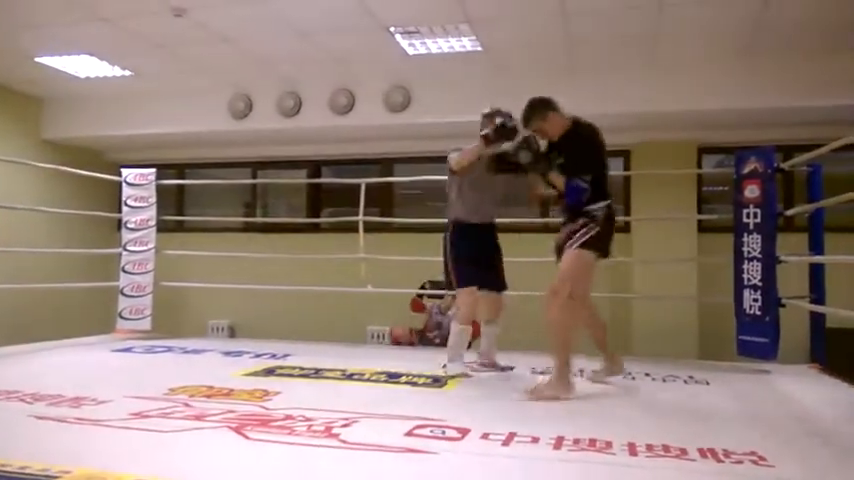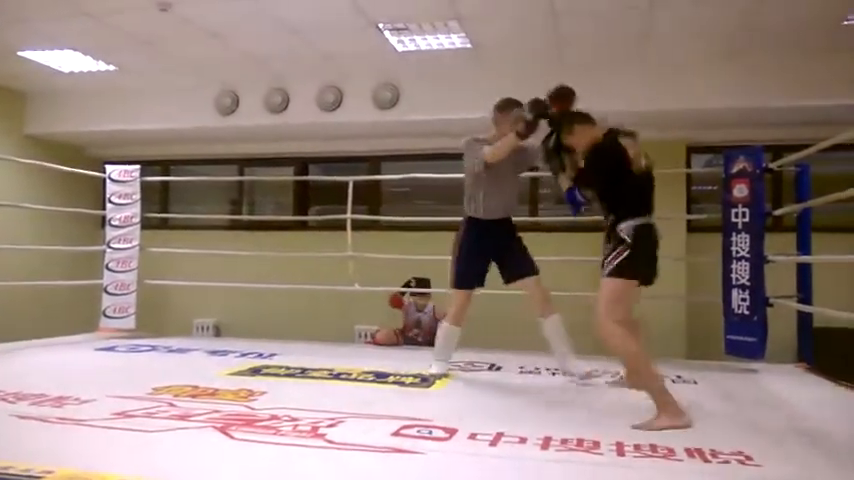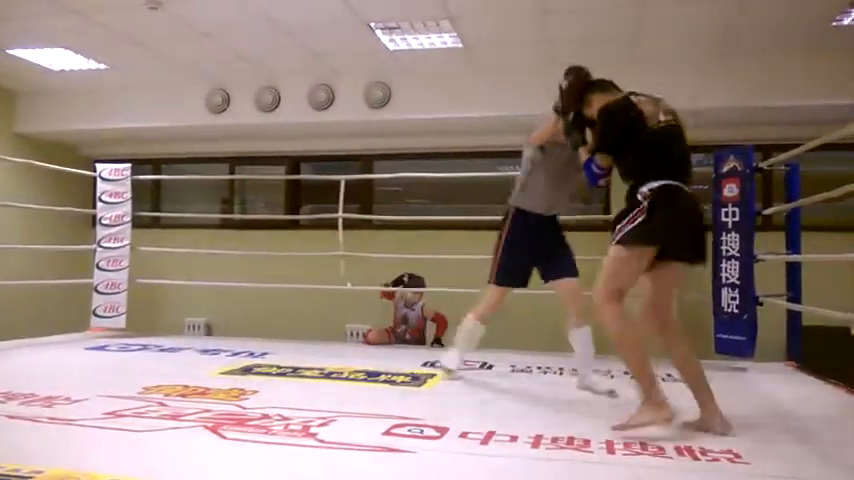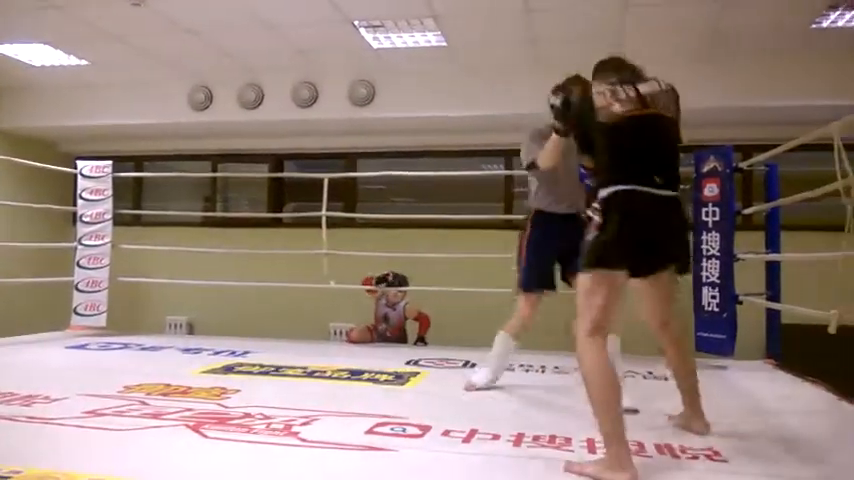
dt=0.3s
person 1, frame 1
left shoulder: (584, 137)
right shoulder: (560, 139)
left elbow: (578, 194)
left wrist: (545, 171)
left hip: (593, 217)
right hip: (578, 219)
left knee: (558, 292)
right knee: (577, 297)
left ankle: (560, 380)
right ankle: (610, 360)
person 1, frame 2
left shoulder: (600, 150)
right shoulder: (624, 139)
left elbow: (578, 201)
left wrist: (563, 171)
right wrist: (577, 165)
left hip: (630, 237)
right hip: (641, 235)
left knee: (608, 323)
right knee: (618, 314)
left ankle: (669, 409)
right ankle: (638, 375)
person 1, frame 3
left shoulder: (613, 111)
right shoulder: (652, 105)
left elbow: (597, 173)
left wrist: (586, 139)
left hip: (655, 203)
right hip: (683, 208)
left knee: (605, 298)
right knee: (658, 317)
left ankle: (653, 401)
right ankle: (711, 412)
person 1, frame 4
left shoulder: (587, 98)
right shoulder: (666, 92)
left hip: (620, 209)
right hip: (666, 210)
left knee: (590, 332)
right knee: (664, 324)
right ankle: (694, 414)
person 2, frame 1
right shoulder: (462, 155)
right elbow: (456, 163)
right wrist: (488, 139)
left hip: (487, 233)
right hip: (461, 233)
left knee: (495, 304)
right knee: (468, 303)
left ankle: (486, 356)
right ankle: (453, 361)
person 2, frame 2
left shoulder: (520, 153)
right shoulder: (473, 146)
right elbow: (493, 155)
right wrist: (524, 126)
left hip: (504, 231)
right hip: (475, 230)
left knee: (540, 295)
right knee: (460, 302)
left ankle: (565, 361)
right ankle: (439, 361)
person 2, frame 3
left shoulder: (577, 152)
right shoulder: (542, 142)
right elbow: (537, 138)
right wrist: (563, 111)
left hip: (551, 227)
right hip: (521, 222)
left knee: (574, 298)
right knee: (493, 301)
left ankle: (587, 375)
right ankle: (455, 355)
person 2, frame 4
right shoulder: (537, 137)
right elbow: (544, 163)
right wrist: (564, 126)
left hip: (576, 225)
right hip: (543, 223)
right knee: (526, 309)
right ankle: (491, 370)
